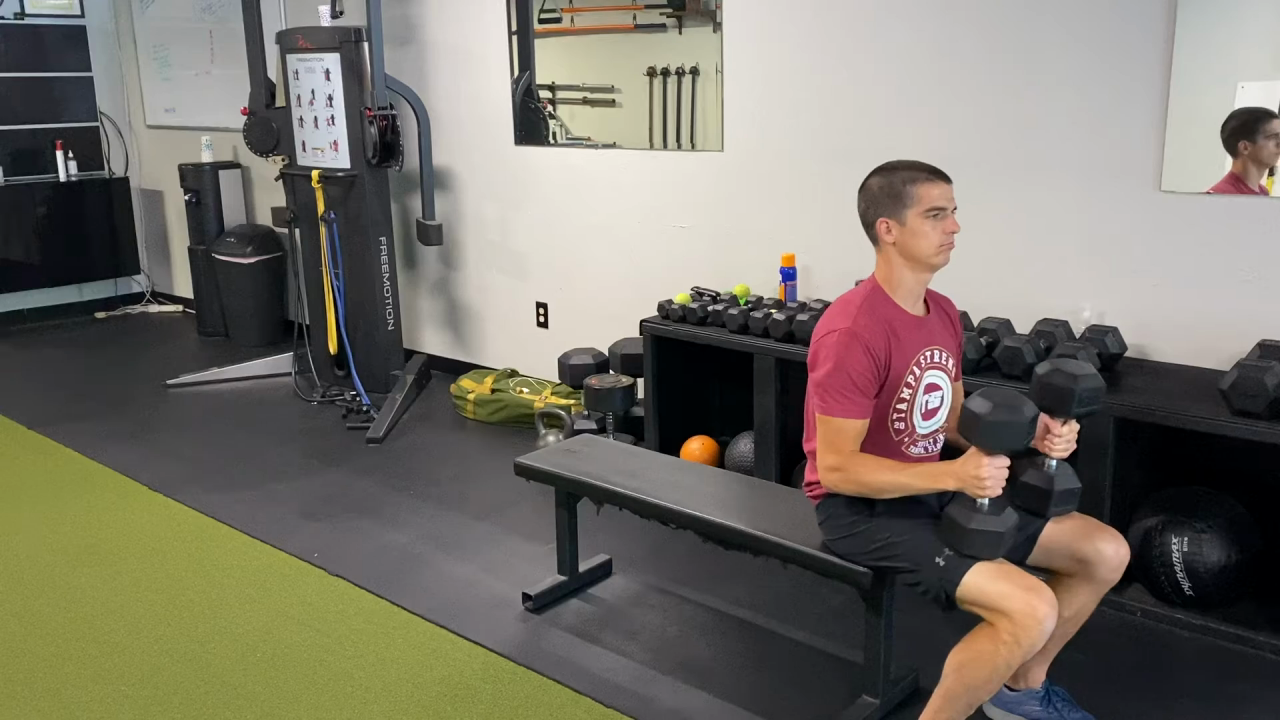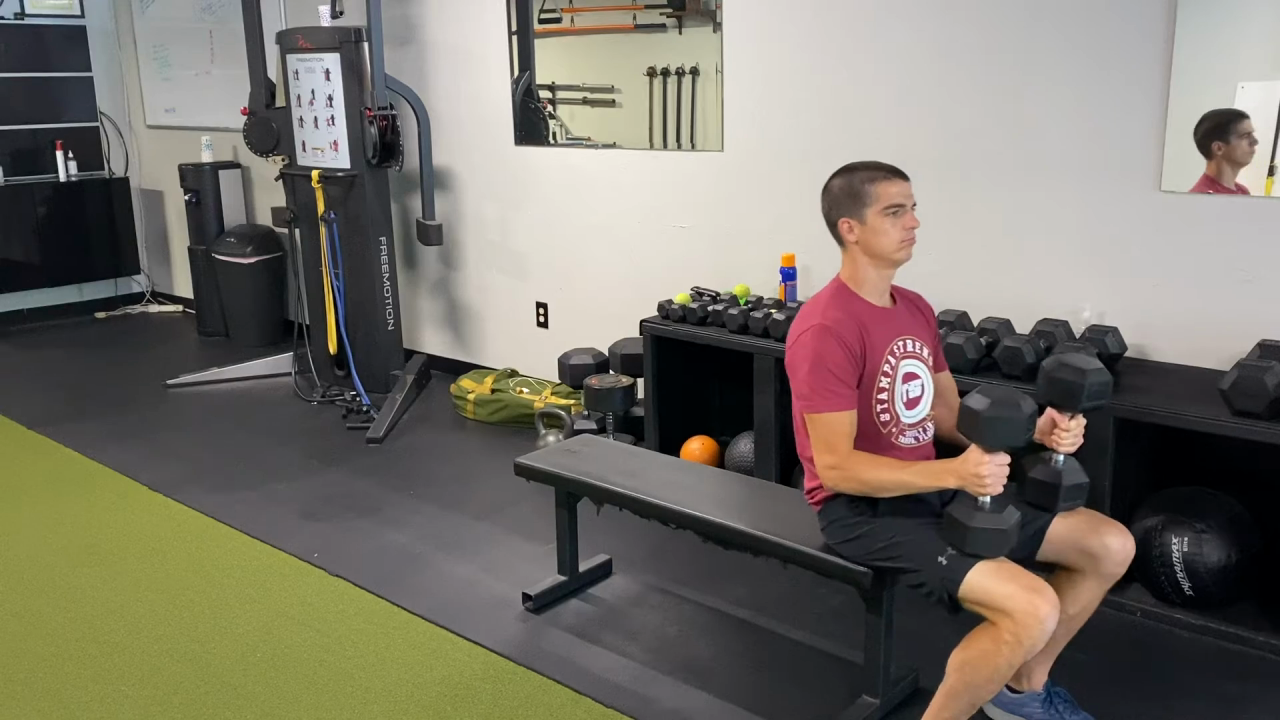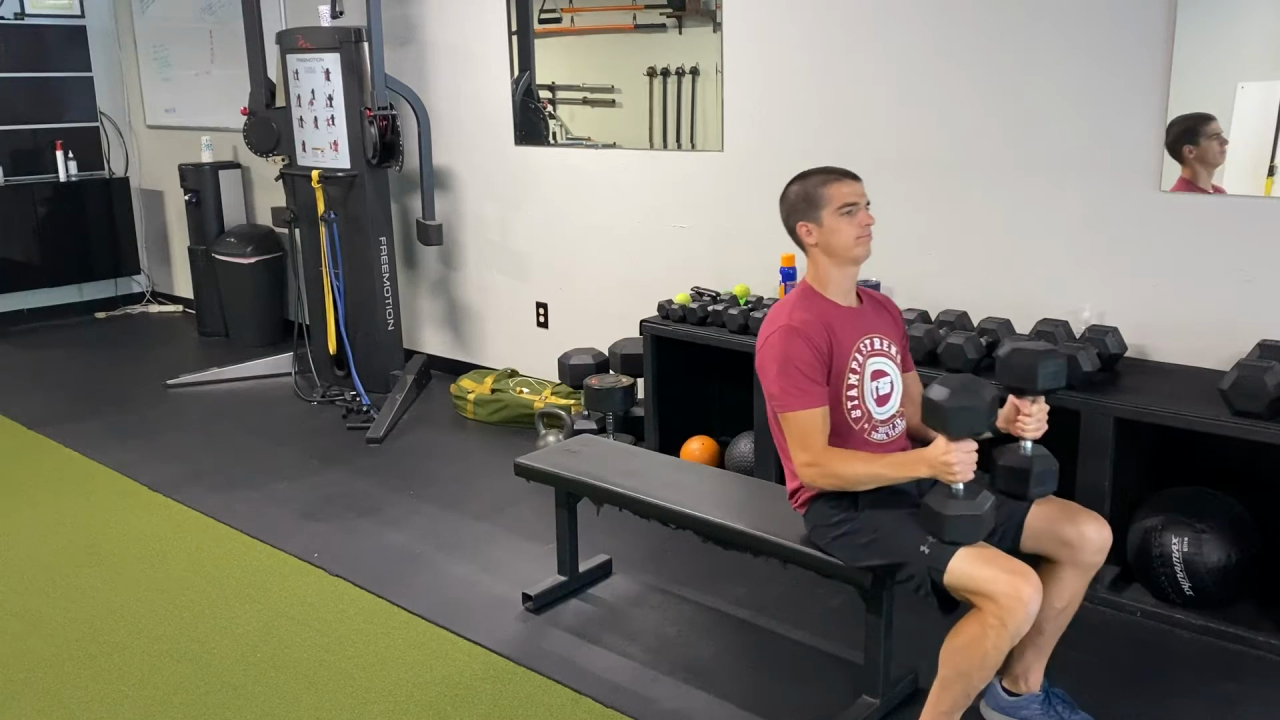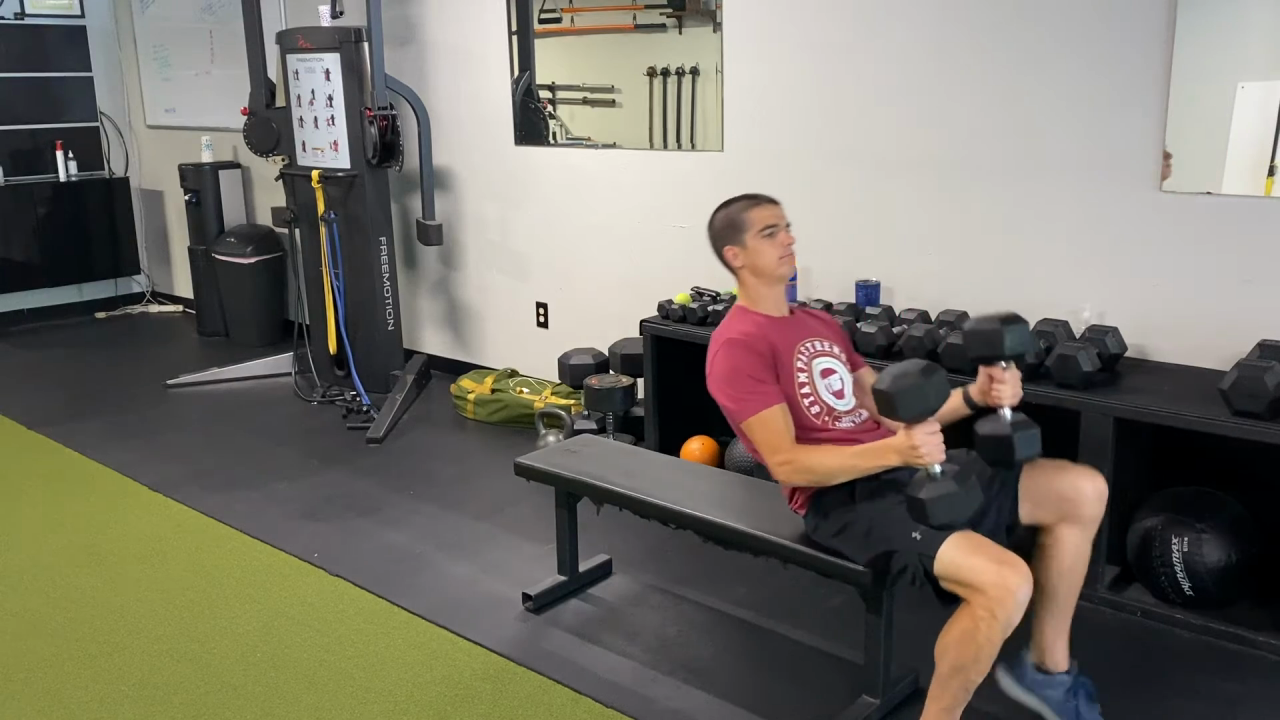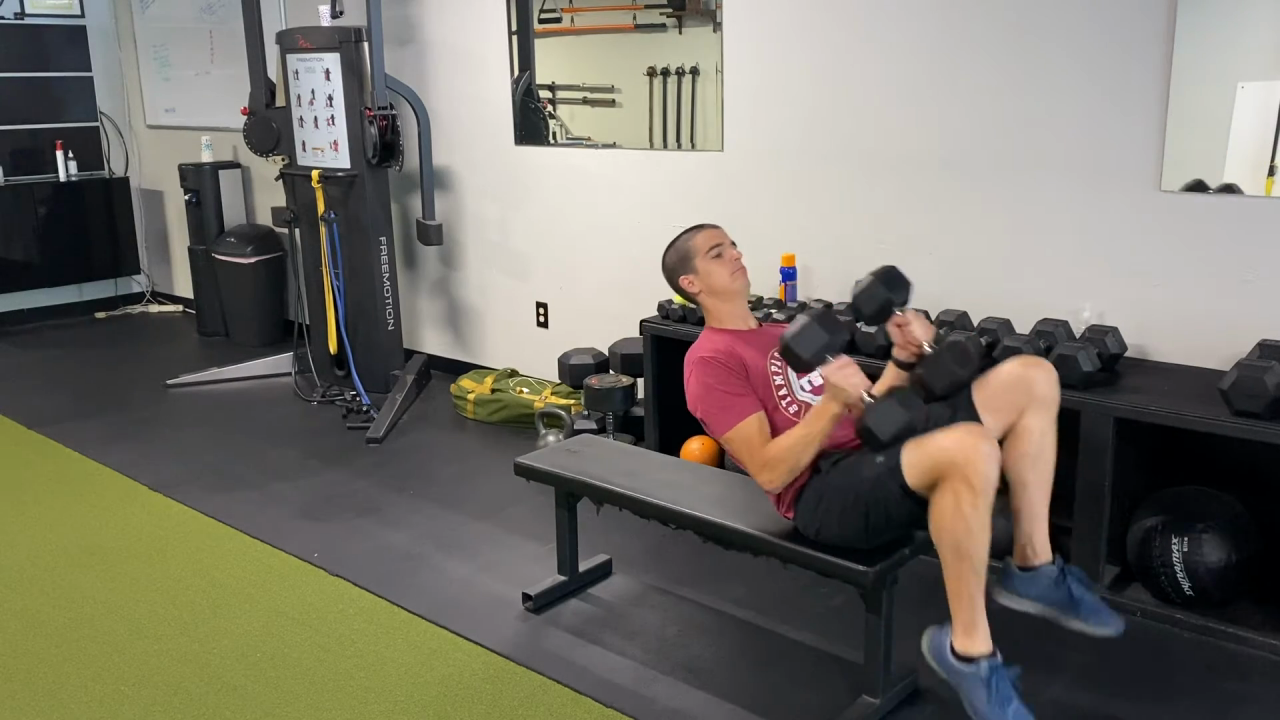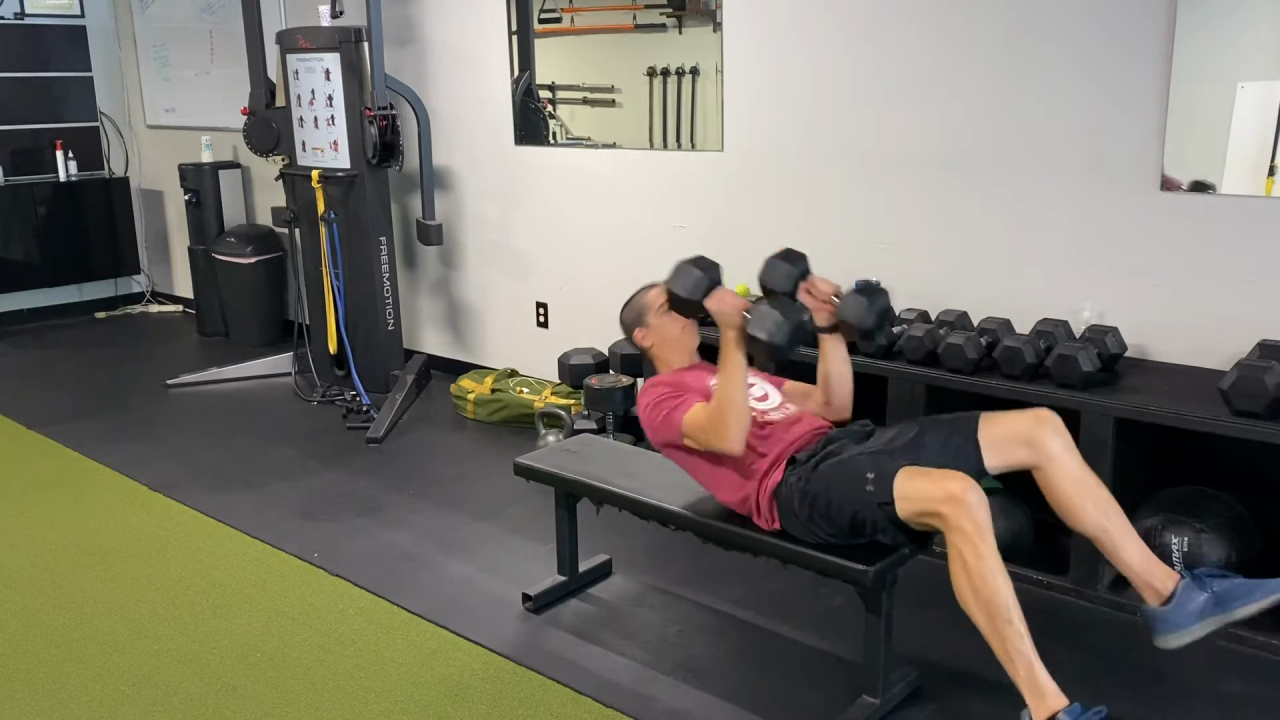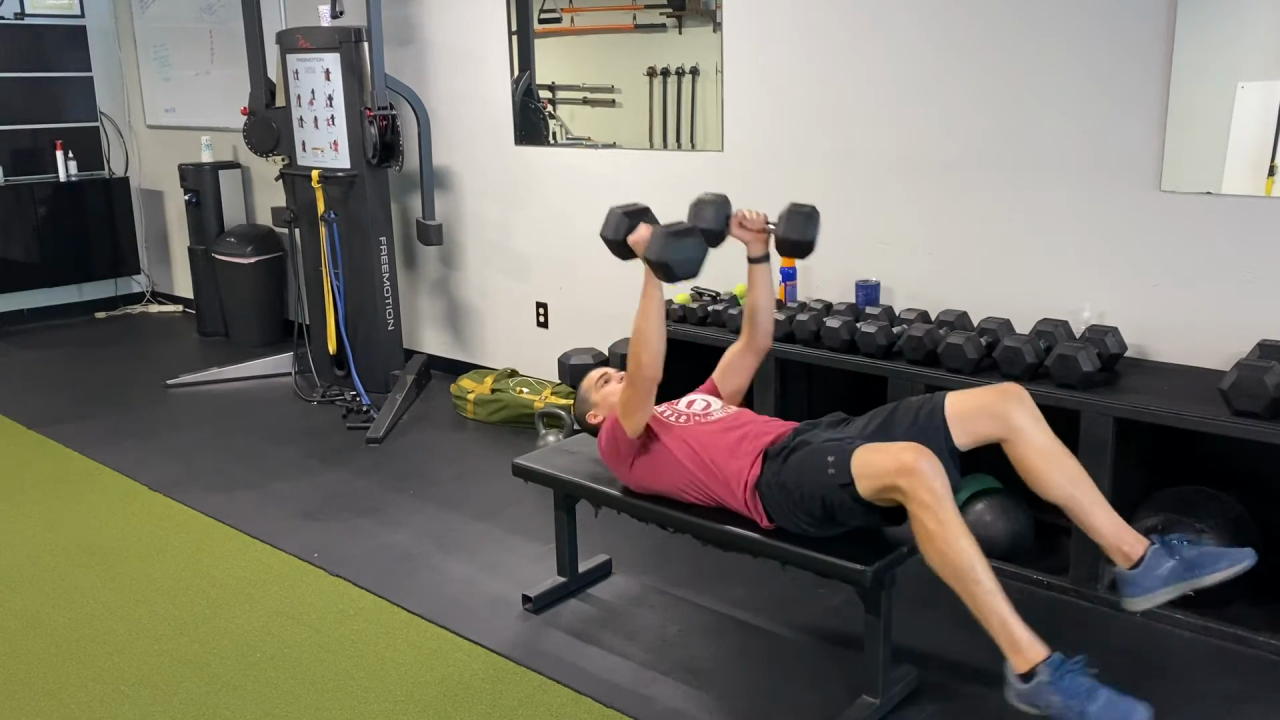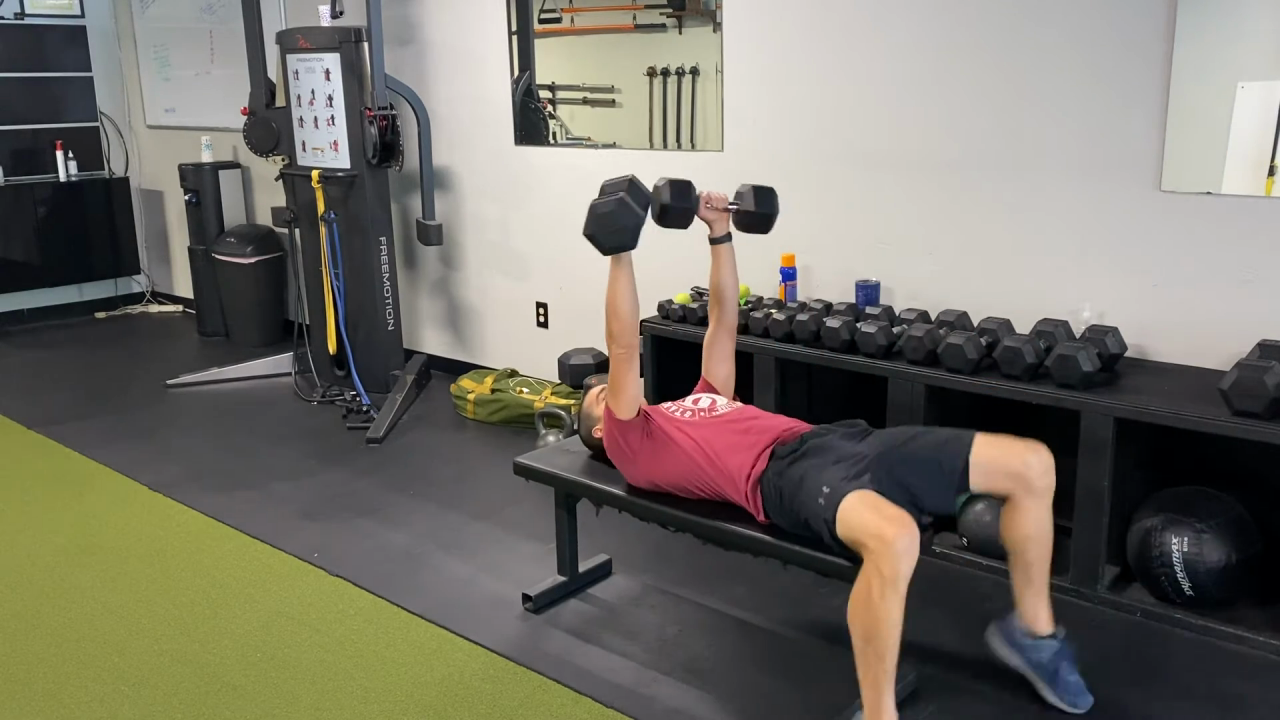
dt=0.3s
person 1, frame 1
left shoulder: (941, 313)
right shoulder: (852, 331)
left elbow: (955, 420)
right elbow: (837, 467)
left wrist: (1029, 434)
right wrist: (952, 475)
left hip: (932, 489)
right hip: (862, 506)
left knee: (1106, 553)
right knee: (1030, 611)
person 1, frame 2
left shoulder: (915, 308)
right shoulder: (826, 328)
left elbow: (951, 415)
right elbow: (835, 467)
left wrist: (1032, 430)
right wrist: (952, 474)
left hip: (927, 486)
right hip: (863, 507)
left knee: (1110, 547)
right knee: (1033, 611)
person 1, frame 3
left shoulder: (881, 310)
right shoulder: (792, 330)
left elbow: (917, 415)
right elbow: (812, 464)
left wrist: (999, 420)
right wrist: (924, 463)
left hip: (911, 480)
right hip: (845, 504)
left knee: (1088, 536)
right knee: (1016, 592)
person 1, frame 4
left shoulder: (817, 322)
right shoulder: (737, 345)
left elbow: (886, 412)
right elbow: (786, 464)
left wrist: (972, 398)
right wrist: (894, 451)
left hip: (900, 471)
right hip: (841, 500)
left knee: (1084, 491)
right knee: (1005, 584)
left ankle: (1047, 669)
person 1, frame 5
left shoulder: (783, 335)
right shoulder: (709, 360)
right elbow: (771, 470)
left wrist: (904, 358)
right wrist: (835, 400)
left hip: (875, 453)
right hip: (826, 491)
left knee: (1029, 375)
right knee: (973, 452)
left ankle: (1034, 567)
right ankle: (969, 649)
person 1, frame 6
left shoulder: (731, 365)
right shoulder: (660, 394)
left elbow: (837, 406)
right elbow: (730, 437)
left wrist: (827, 326)
right wrist: (731, 335)
left hip: (849, 448)
right hip: (797, 486)
left knee: (1039, 427)
right knee: (958, 499)
left ankle: (1168, 595)
person 1, frame 7
left shoulder: (698, 404)
right shoulder: (630, 450)
left elbow: (756, 340)
right elbow: (645, 375)
left wrist: (757, 255)
right wrist: (653, 274)
left hip: (821, 437)
right hip: (779, 477)
left knee: (1006, 403)
right knee: (916, 468)
left ankle: (1138, 561)
person 1, frame 8
left shoulder: (697, 403)
right shoulder: (631, 443)
left elbow: (723, 322)
right elbow: (623, 352)
left wrist: (720, 235)
right wrist: (621, 248)
left hip: (834, 440)
right hip: (783, 473)
left knee: (1033, 465)
right knee: (894, 537)
left ankle: (1030, 632)
